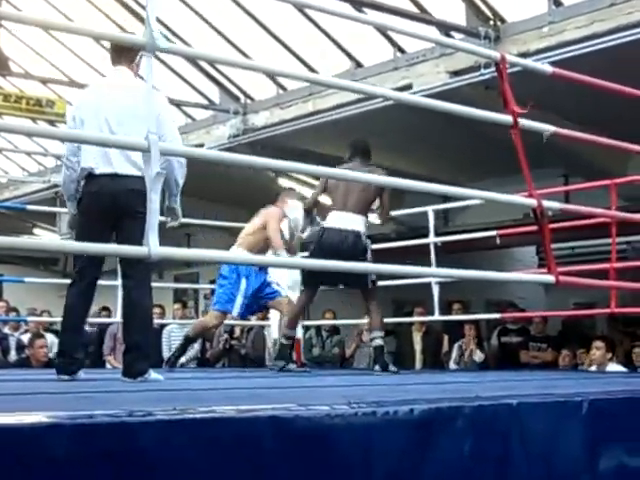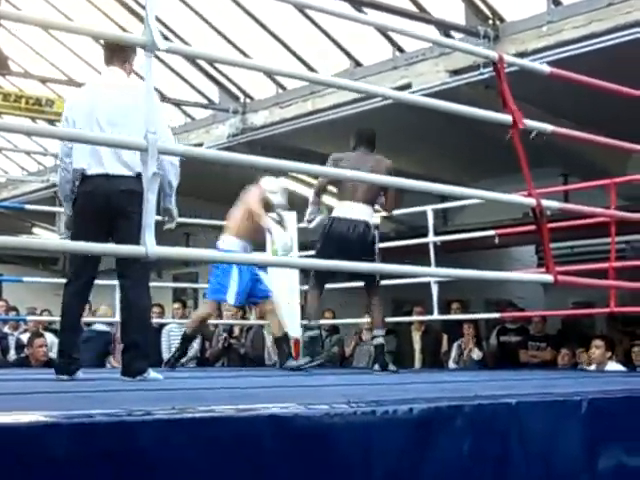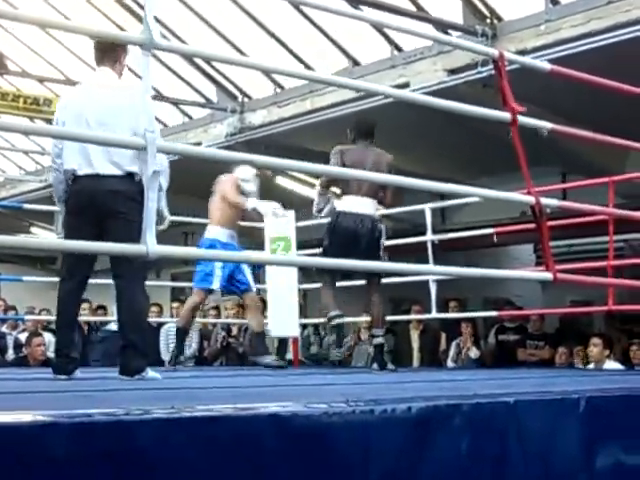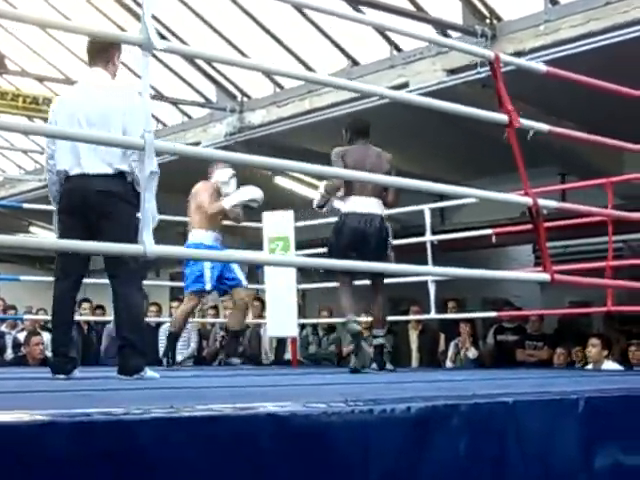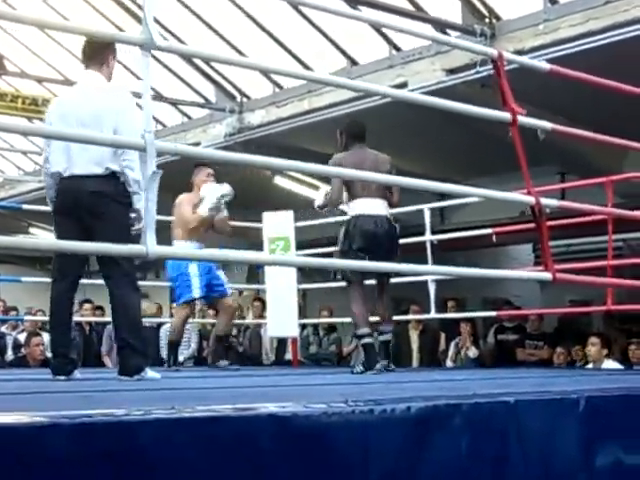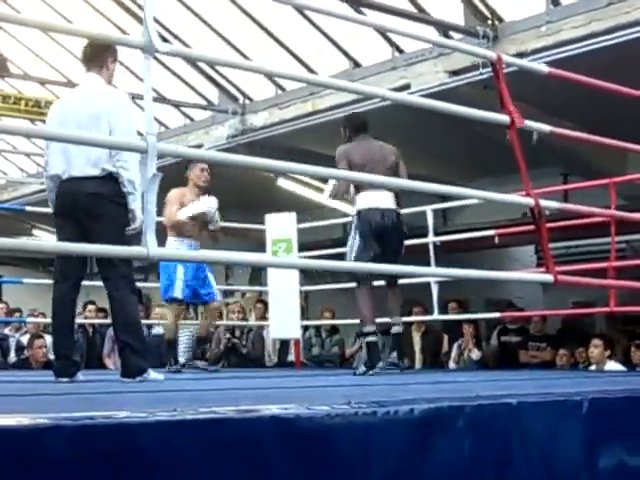
dt=0.1s
person 1, frame 1
left shoulder: (86, 97)
right shoulder: (151, 97)
left elbow: (71, 156)
right elbow: (173, 153)
left wrist: (72, 204)
right wrist: (173, 198)
left hip: (96, 189)
right hip: (136, 190)
left knee: (83, 276)
right knee: (137, 278)
left ankle: (68, 362)
right ankle: (137, 366)
person 1, frame 2
left shoulder: (79, 97)
right shoulder: (143, 95)
left elbow: (65, 157)
right elbow: (165, 152)
left wrist: (68, 204)
right wrist: (168, 199)
left hip: (90, 190)
right hip: (131, 190)
left knee: (79, 276)
right knee: (134, 278)
left ankle: (67, 362)
right ankle: (136, 365)
person 1, frame 3
left shoulder: (70, 99)
right shoulder: (134, 96)
left elbow: (58, 157)
right elbow: (152, 153)
left wrist: (62, 202)
right wrist: (158, 199)
left hip: (81, 190)
right hip: (121, 190)
left knee: (73, 277)
right knee: (129, 277)
left ankle: (64, 362)
right ankle: (134, 363)
person 1, frame 4
left shoulder: (64, 99)
right shoulder: (126, 96)
left elbow: (52, 158)
right elbow: (141, 152)
left wrist: (57, 201)
right wrist: (149, 200)
left hip: (74, 190)
right hip: (113, 190)
left knee: (68, 276)
right knee: (125, 277)
left ankle: (62, 362)
right ankle: (132, 363)
person 1, frame 5
left shoulder: (59, 102)
right shoulder: (117, 97)
left elbow: (48, 160)
right elbow: (130, 153)
left wrist: (54, 203)
right wrist: (138, 199)
left hip: (67, 191)
right hip: (104, 190)
left knee: (64, 277)
right knee: (120, 277)
left ankle: (62, 363)
right ankle: (133, 364)
person 1, frame 6
left shoulder: (59, 105)
right shoulder: (114, 99)
left elbow: (49, 162)
right elbow: (126, 154)
left wrist: (55, 205)
right wrist: (134, 201)
left hip: (67, 193)
right hip: (102, 191)
left knee: (66, 279)
right knee: (119, 278)
left ankle: (64, 364)
right ankle: (134, 365)
person 2, frame 1
right shoulder: (379, 175)
left elbow: (311, 203)
right elbow: (384, 216)
left hip: (328, 233)
right hip: (355, 237)
left knee: (306, 295)
right knee: (370, 297)
left ankle: (282, 354)
right ankle: (380, 358)
person 2, frame 2
left shoulder: (338, 158)
right shoulder: (386, 165)
left elbow: (320, 186)
right elbow: (389, 207)
left wrist: (313, 207)
left hip: (337, 224)
right hip: (363, 228)
left knee: (316, 284)
right knee: (373, 292)
right ankle: (380, 357)
person 2, frame 3
left shoulder: (340, 151)
right shoulder: (387, 159)
left elbow: (329, 179)
right elbow: (388, 200)
left wrist: (322, 197)
left hip: (344, 218)
right hip: (370, 221)
left knee: (329, 280)
right knee: (374, 287)
right ankle: (378, 356)
person 2, frame 4
left shoulder: (341, 153)
right shoulder: (386, 158)
left elbow: (336, 184)
right elbow: (390, 200)
left wrist: (323, 197)
left hip: (350, 220)
right hip: (377, 222)
left knee: (344, 283)
right knee: (377, 287)
left ankle: (357, 342)
right ankle: (379, 356)
person 2, frame 5
left shoulder: (340, 160)
right shoulder: (385, 159)
left elbow: (335, 197)
right elbow: (395, 199)
left wrist: (322, 202)
left hip: (359, 222)
right hip: (385, 223)
left knee: (355, 287)
right knee: (382, 288)
left ankle: (368, 353)
right ankle: (385, 354)
person 2, frame 6
left shoulder: (345, 150)
right shoulder: (391, 150)
left elbow: (341, 191)
left wrist: (332, 192)
left hip: (366, 215)
right hip: (392, 215)
left knee: (364, 283)
right knee: (392, 281)
left ankle: (372, 354)
right ankle: (397, 346)
person 3, frame 1
left shoulder: (283, 221)
right shoulder: (275, 212)
left elbow: (291, 250)
right elbow: (276, 243)
left wrist: (294, 231)
left hip: (256, 269)
right hip: (238, 267)
left knee: (287, 305)
right knee: (215, 319)
right ankle: (178, 352)
person 3, frame 2
right shoulder: (253, 192)
right elbow: (258, 213)
left wrist: (277, 209)
right wrist: (277, 230)
right hip: (230, 254)
left knee: (270, 307)
right knee: (210, 308)
left ankle: (286, 357)
right ankle: (179, 352)
person 3, frame 3
left shoulder: (240, 197)
right shoulder: (225, 180)
right elbow: (236, 201)
left wrist: (250, 189)
right wrist: (262, 204)
left hip: (232, 247)
right hip: (215, 243)
left knee: (253, 300)
right knee: (200, 296)
left ankle: (259, 352)
right ankle: (177, 351)
person 3, frame 4
left shoulder: (218, 195)
right shoulder: (203, 188)
left elbow: (238, 218)
right elbow: (210, 209)
left wrist: (233, 194)
right wrist: (237, 198)
left hip: (217, 249)
right hip: (200, 247)
left knee: (243, 297)
right knee: (192, 300)
left ankle: (230, 351)
right ankle: (169, 353)
person 3, frame 5
left shoulder: (209, 200)
right shoulder: (185, 199)
left elbow: (226, 230)
right elbow: (191, 223)
left wrist: (220, 207)
right wrist: (209, 202)
left hip: (203, 257)
right hip: (183, 257)
left knee: (228, 304)
right knee: (185, 308)
left ankle: (218, 355)
right ankle: (171, 359)
person 3, frame 6
left shoulder: (204, 201)
right shoulder: (176, 194)
left elbow: (214, 234)
right elbow: (169, 220)
left wrist: (212, 216)
right wrist: (191, 210)
left knee: (213, 307)
right knee: (177, 307)
left ankle: (194, 355)
right ankle: (173, 359)
